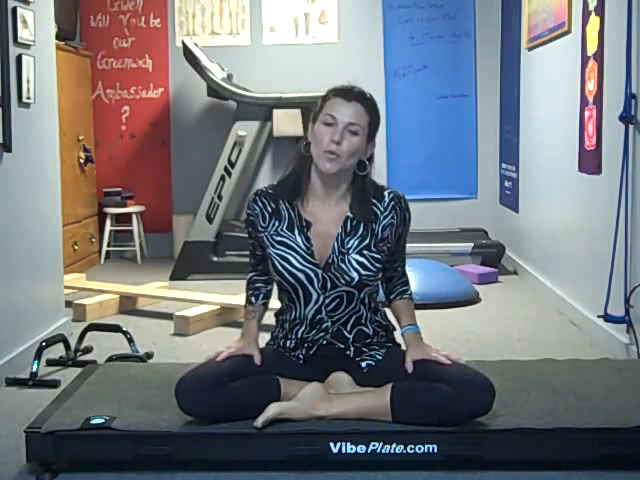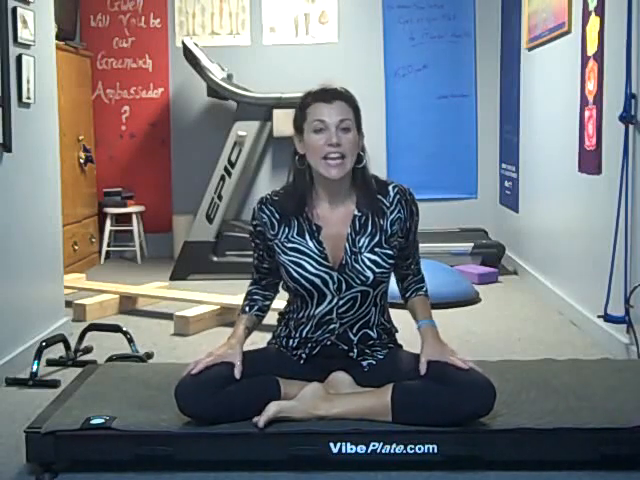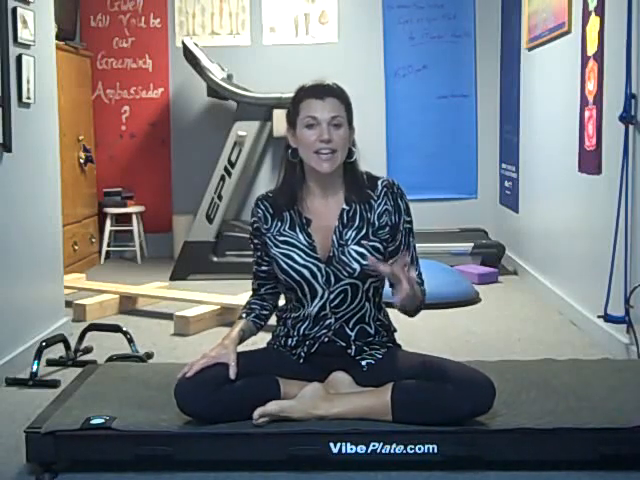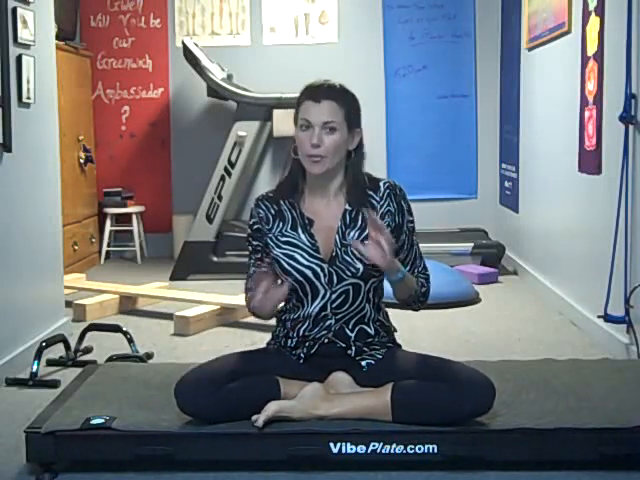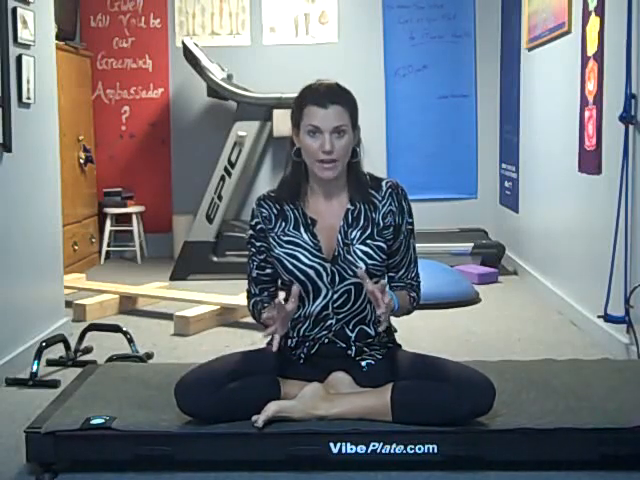
dt=1s
person 1, frame 1
left shoulder: (388, 207)
right shoulder: (266, 205)
left wrist: (412, 336)
right wrist: (249, 334)
left hip: (369, 354)
right hip: (293, 354)
left knee: (476, 393)
right knee: (192, 392)
left ankle: (319, 404)
right ankle: (339, 390)
person 1, frame 2
left shoulder: (395, 202)
right shoulder: (272, 211)
left elbow: (410, 276)
left wrist: (429, 333)
right wrist: (236, 339)
left hip: (372, 355)
right hip: (295, 354)
left knee: (478, 394)
right knee: (192, 394)
left ankle: (319, 405)
right ankle: (337, 391)
person 1, frame 3
left shoulder: (384, 196)
right shoulder: (269, 209)
left elbow: (413, 305)
right elbow: (265, 294)
left wrist: (405, 284)
right wrist: (231, 340)
left hip: (370, 354)
right hip: (294, 354)
left knee: (477, 392)
right knee: (192, 392)
left ankle: (317, 404)
right ankle: (333, 390)
person 1, frame 4
left shoulder: (386, 199)
right shoulder: (269, 208)
left elbow: (418, 295)
right elbow: (258, 298)
left wrist: (391, 268)
right wrist: (262, 305)
left hip: (371, 355)
right hip: (294, 355)
left knee: (476, 392)
right knee: (192, 392)
left ankle: (317, 405)
right ankle: (335, 390)
person 1, frame 5
left shoulder: (388, 198)
right shoulder: (270, 209)
left elbow: (410, 292)
right elbow: (258, 297)
left wrist: (388, 302)
right wrist: (276, 317)
left hip: (372, 356)
right hip: (295, 356)
left knee: (477, 392)
right knee: (193, 392)
left ankle: (317, 404)
right ankle: (335, 391)
